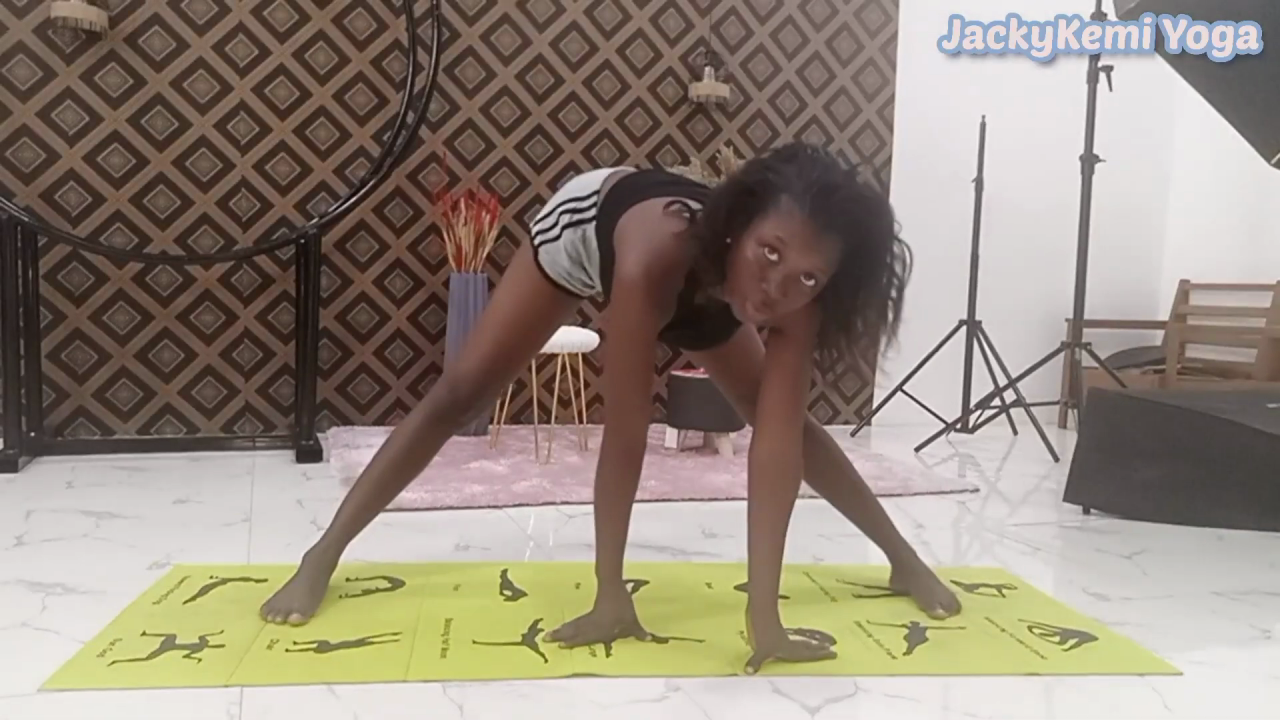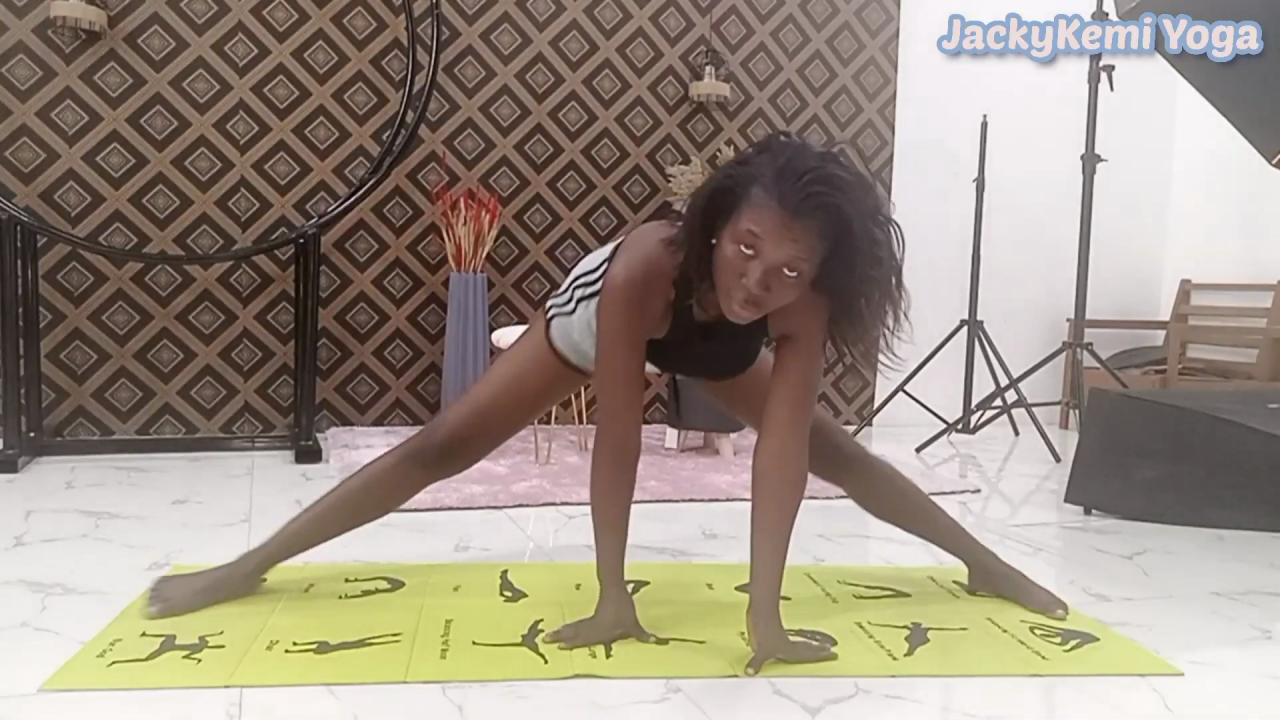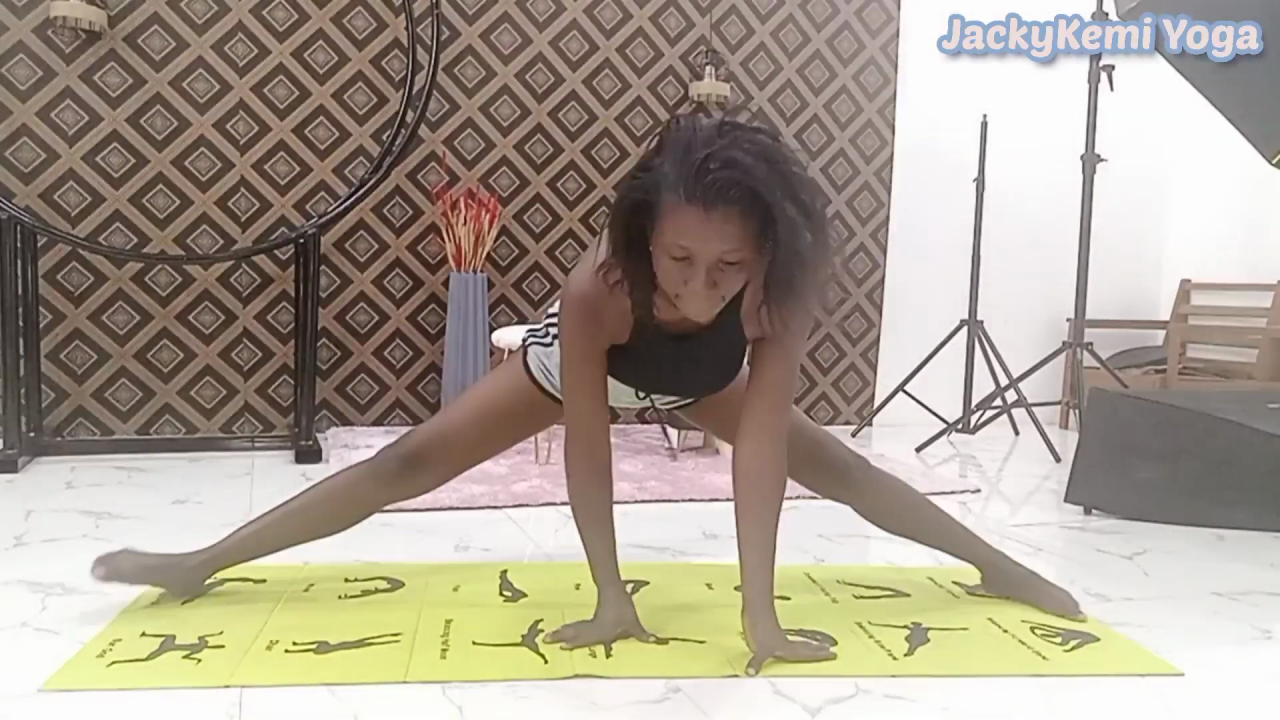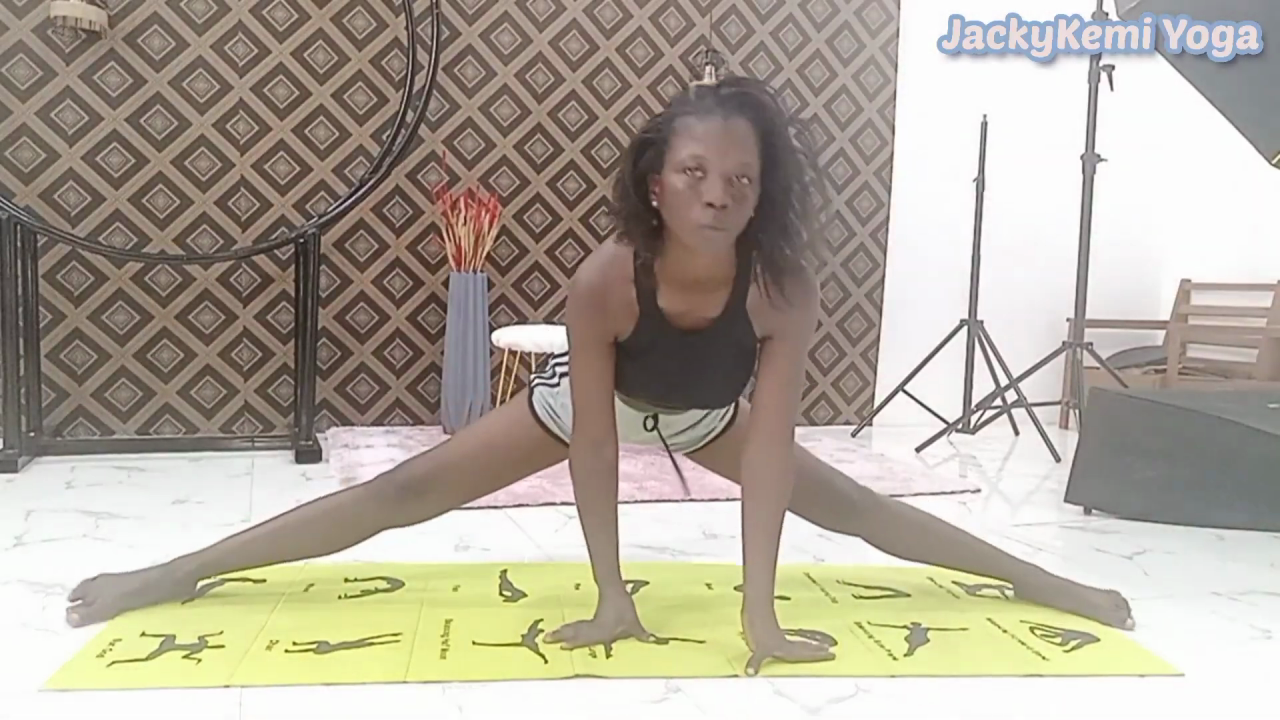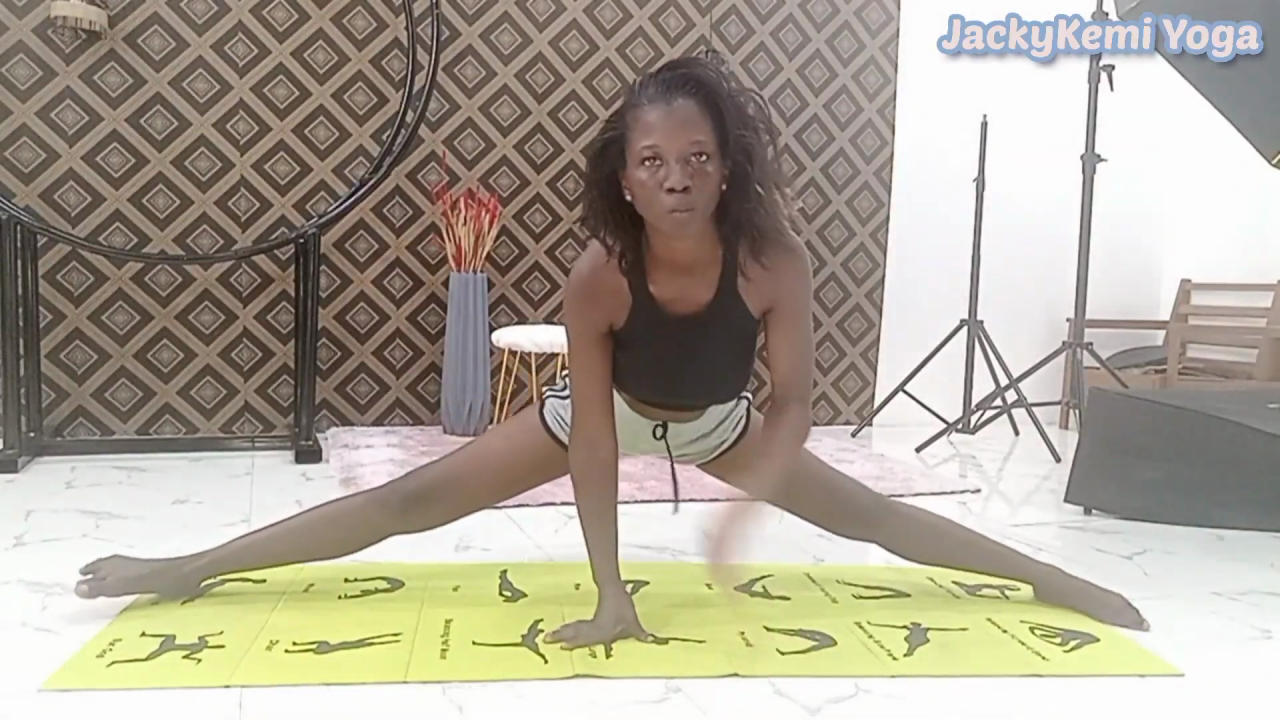
dt=0.7s
person 1, frame 1
left shoulder: (798, 299)
right shoulder: (660, 254)
left elbow: (778, 445)
right elbow: (625, 436)
left wrist: (764, 614)
right wrist: (610, 595)
left hip: (706, 282)
right hip: (586, 219)
left knee: (792, 422)
right knee: (460, 396)
left ankle: (903, 560)
right ankle: (321, 559)
person 1, frame 2
left shoulder: (805, 305)
right shoulder: (644, 268)
left elbow: (781, 455)
right elbow: (617, 445)
left wrist: (766, 617)
right wrist: (611, 599)
left hip: (715, 350)
right hip: (591, 317)
left knee: (835, 452)
right knee: (441, 448)
left ankle: (986, 565)
right ankle: (245, 568)
person 1, frame 3
left shoulder: (783, 296)
right shoulder: (597, 288)
left elbow: (761, 450)
right elbow: (587, 451)
left wrist: (760, 616)
right wrist: (611, 598)
left hip: (702, 383)
right hip: (575, 365)
left knee: (842, 470)
right knee: (408, 463)
left ankle: (1000, 568)
right ankle: (197, 563)
person 1, frame 4
left shoulder: (786, 289)
right shoulder: (605, 280)
left elbow: (769, 451)
right elbow: (595, 449)
left wrist: (759, 615)
right wrist: (610, 599)
left hip: (707, 416)
right hip: (588, 401)
left knee: (858, 508)
right knee: (406, 490)
left ankle: (1041, 581)
right ankle: (177, 573)
person 1, frame 5
left shoulder: (775, 260)
right shoulder: (597, 276)
left elbow: (794, 411)
right elbow: (593, 443)
left wrist: (756, 494)
right wrist: (609, 597)
left hip: (721, 420)
right hip: (606, 410)
left knee: (874, 515)
right knee: (413, 498)
left ankle: (1059, 581)
right ankle: (186, 568)
